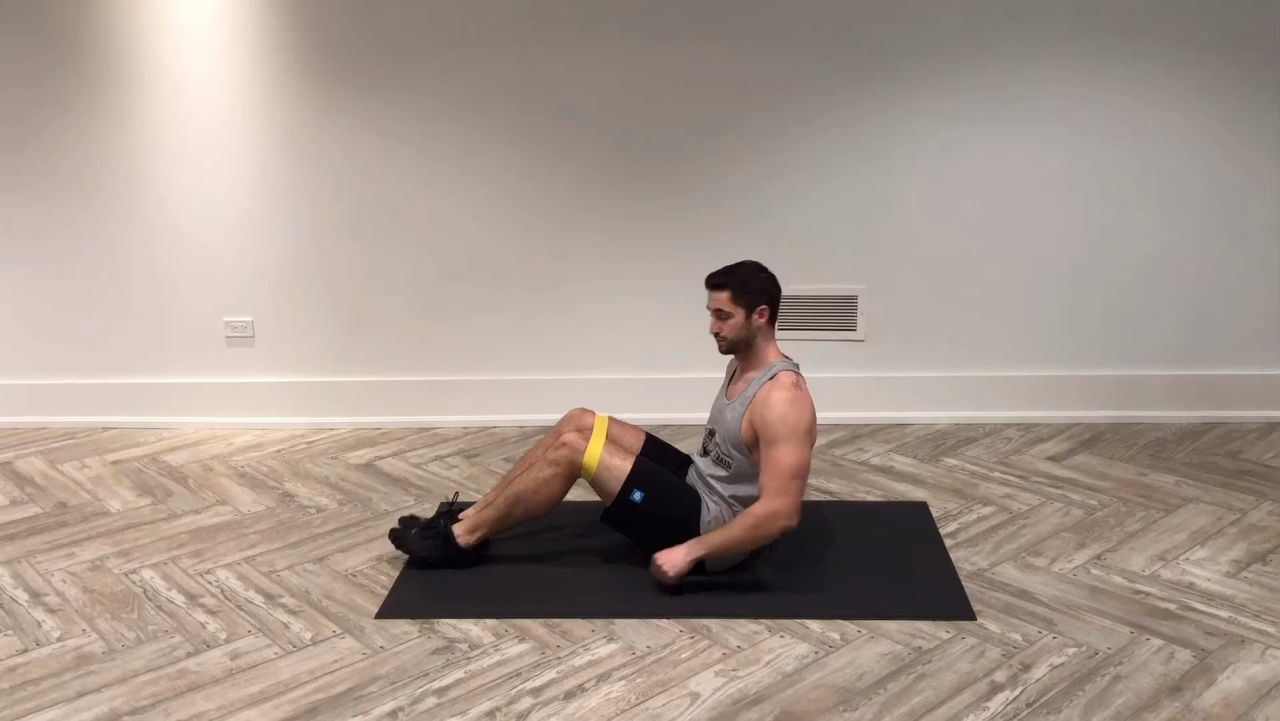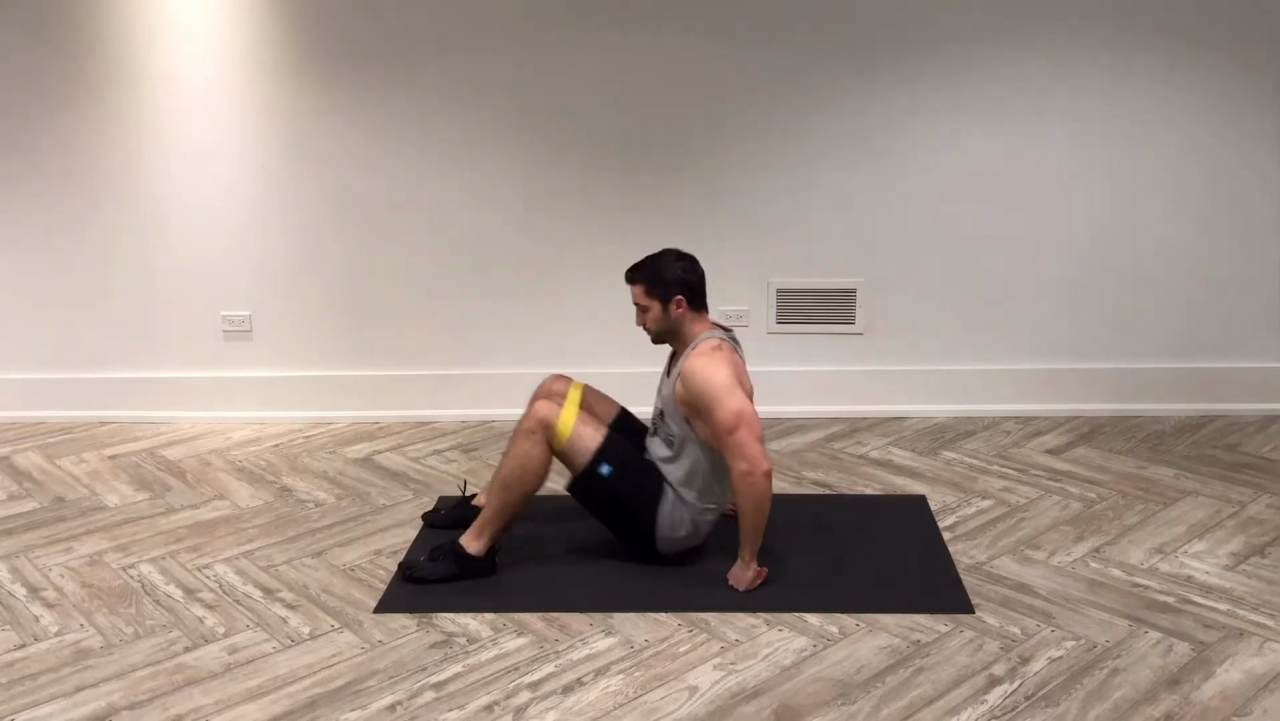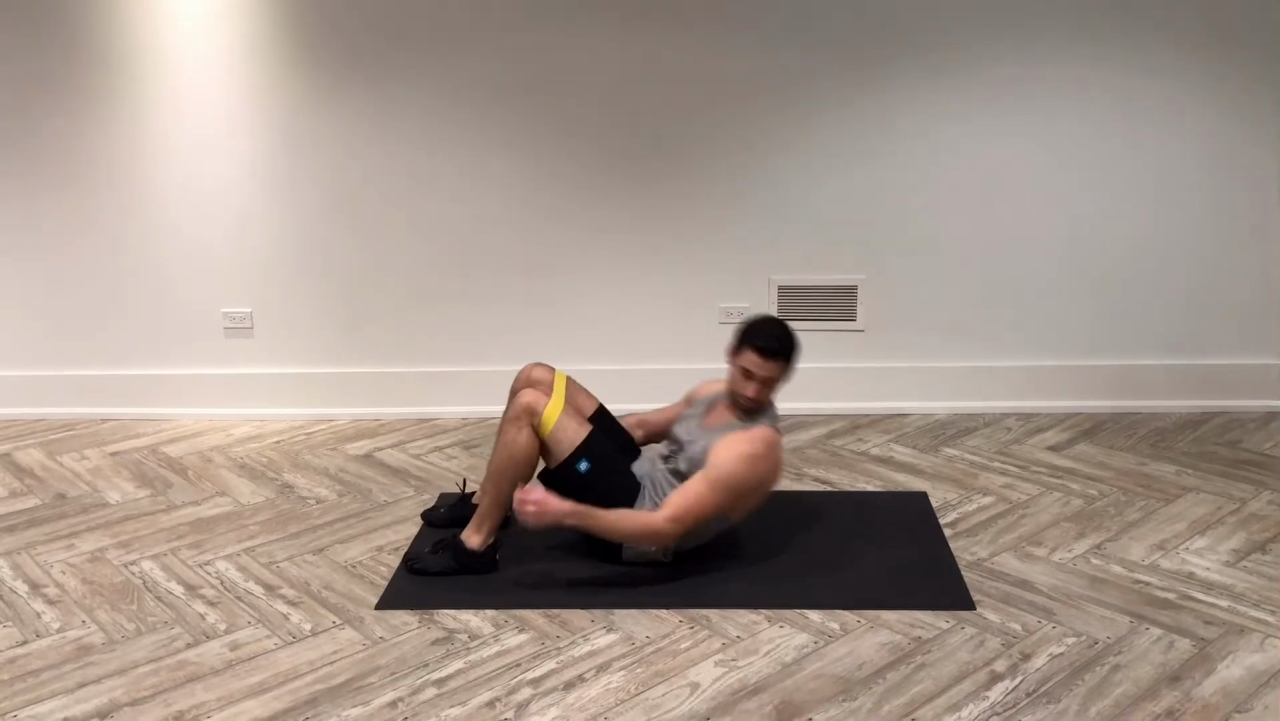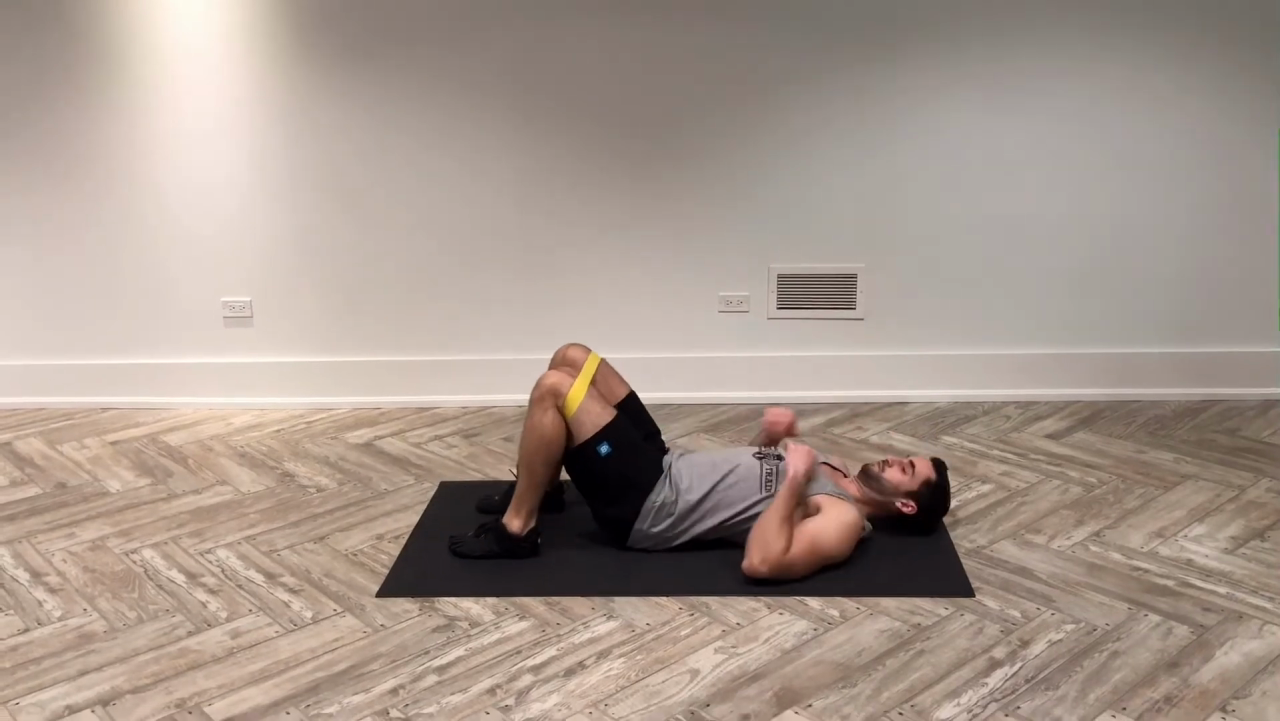
dt=0.7s
person 1, frame 1
left shoulder: (782, 397)
right shoulder: (743, 366)
left elbow: (779, 513)
left wrist: (689, 551)
left hip: (711, 525)
right hip: (698, 485)
left knee: (572, 448)
right knee: (578, 423)
left ankle: (464, 540)
right ankle: (471, 516)
person 1, frame 2
left shoulder: (705, 365)
right shoulder: (707, 340)
left elbow: (755, 467)
right elbow: (739, 424)
left wrist: (747, 562)
right wrist: (734, 498)
left hip: (668, 520)
left knee: (542, 416)
right knee: (557, 390)
left ankle: (474, 550)
right ankle: (487, 503)
person 1, frame 3
left shoulder: (752, 450)
right shoulder: (718, 392)
left elbow: (659, 529)
right elbow: (649, 425)
left wrist: (566, 511)
right wrist: (590, 432)
left hip: (639, 516)
left knee: (530, 404)
right knee: (536, 377)
left ankle: (475, 546)
right ankle: (484, 505)
person 1, frame 4
left shoulder: (845, 521)
right shoulder: (835, 471)
left elbow: (761, 562)
left wrist: (796, 479)
right wrist: (777, 434)
left hip: (647, 509)
right hip: (665, 468)
left knee: (553, 388)
right knee: (572, 356)
left ankle: (516, 529)
right ankle: (541, 489)
